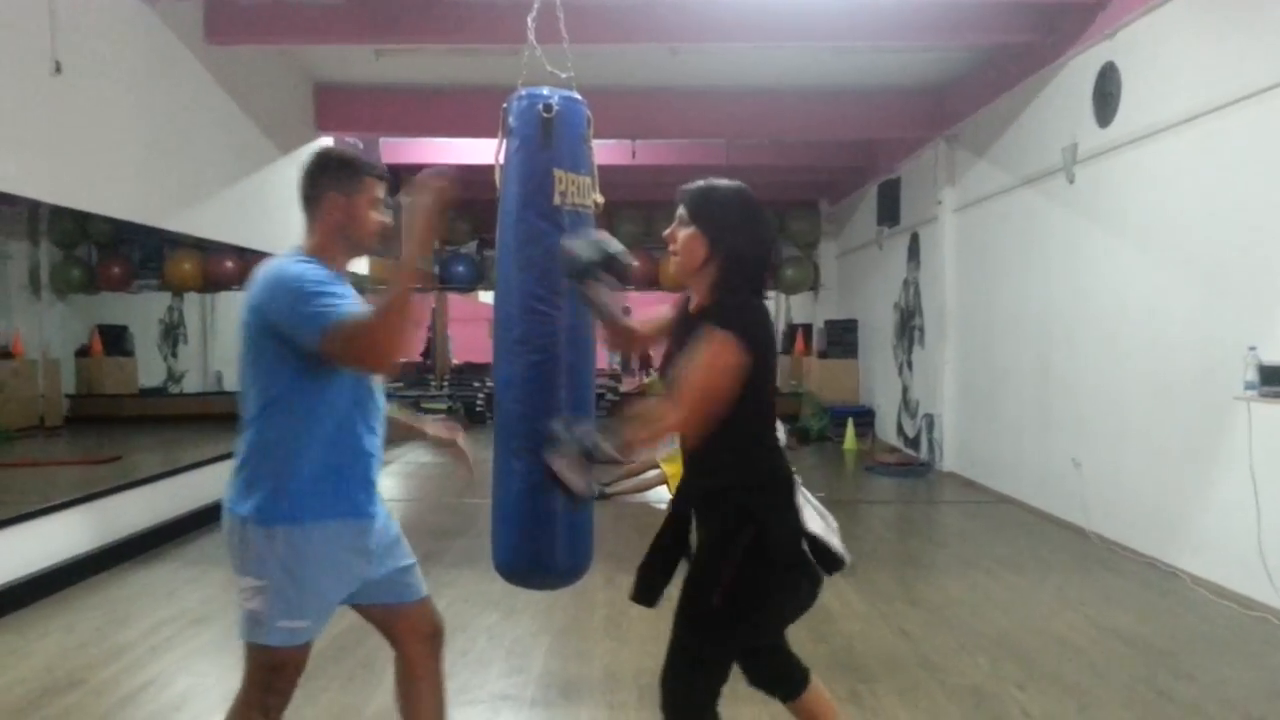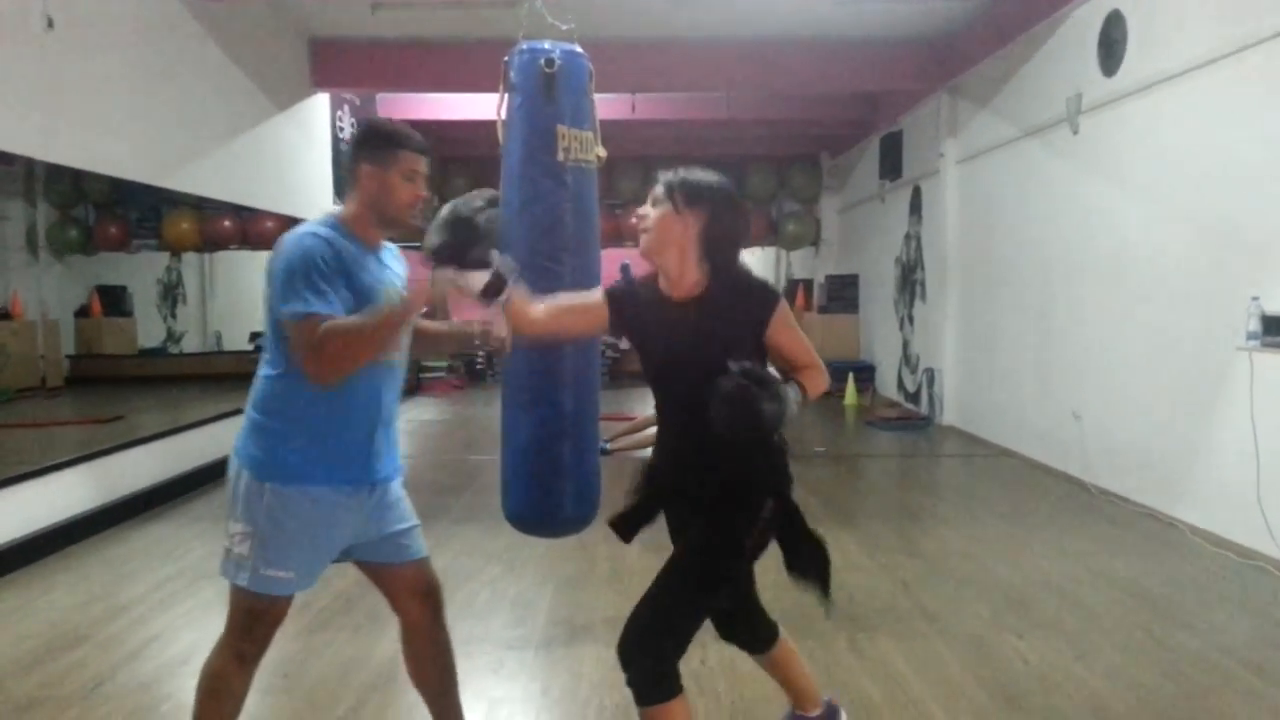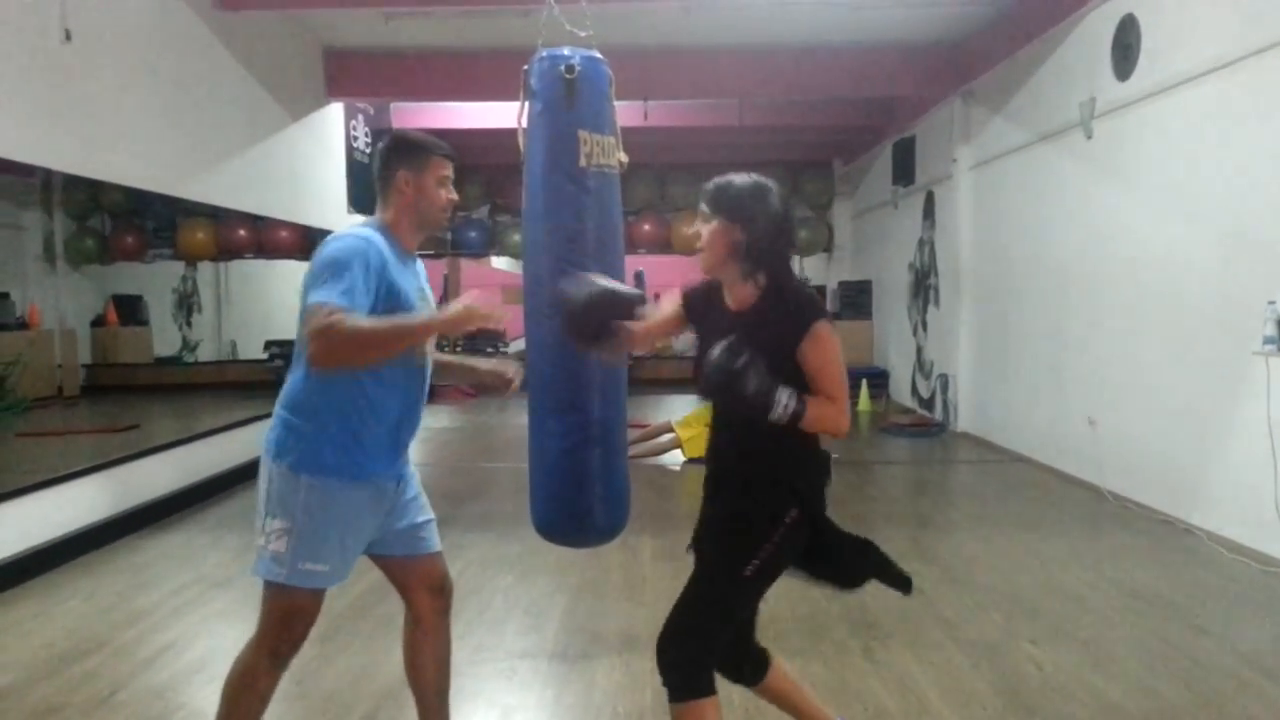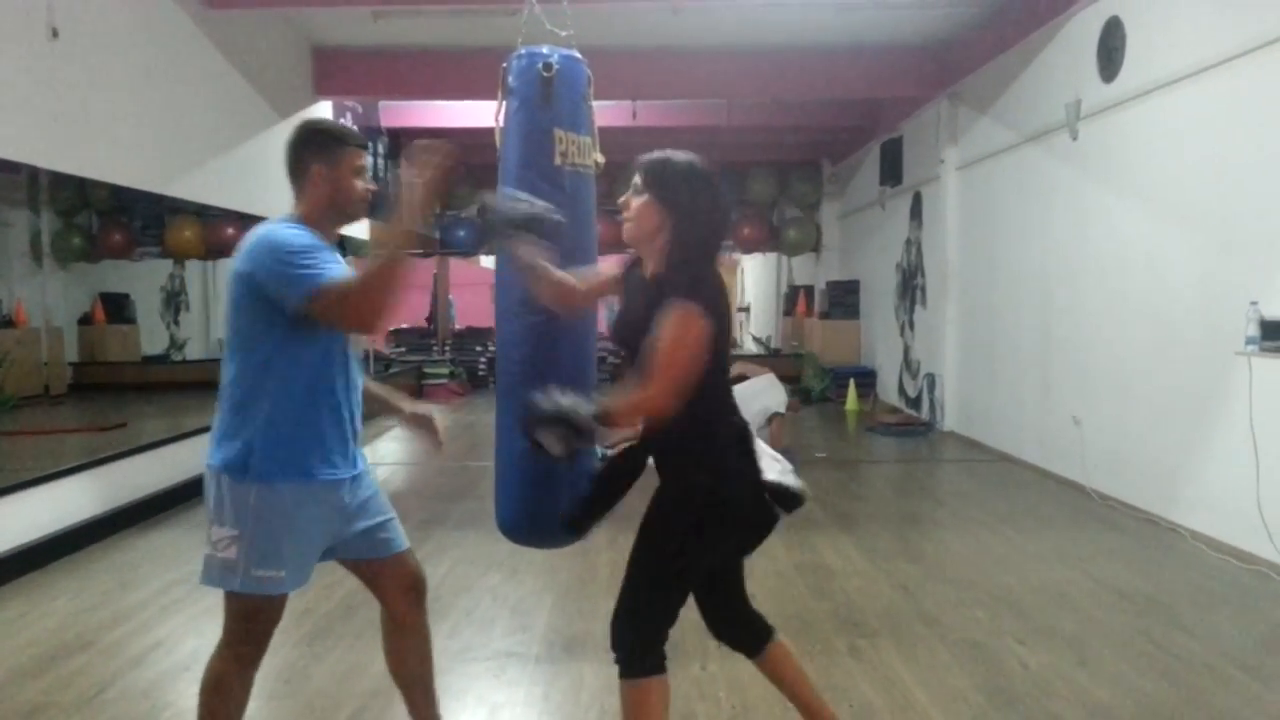
dt=1s
person 1, frame 1
left shoulder: (330, 282)
right shoulder: (290, 282)
right elbow: (378, 350)
left wrist: (417, 427)
right wrist: (415, 241)
left hip: (360, 512)
right hip: (288, 522)
left knee: (422, 634)
person 1, frame 2
left shoulder: (388, 258)
right shoulder: (312, 250)
right elbow: (324, 359)
left wrist: (459, 333)
right wrist: (412, 306)
left hip: (372, 473)
right hip: (290, 478)
left knee: (422, 597)
right knee: (249, 634)
person 1, frame 3
left shoulder: (409, 265)
right shoulder: (353, 252)
right elbow: (326, 348)
left wrist: (475, 368)
right wrist: (442, 319)
left hip: (388, 472)
right hip: (316, 470)
left knee: (431, 594)
right knee: (283, 631)
person 1, frame 4
left shoulder: (318, 250)
right shoulder: (277, 247)
right elbow: (364, 312)
left wrist: (401, 405)
right wrist: (408, 216)
left hip: (339, 469)
right hip: (265, 477)
left knee: (405, 588)
right knee: (249, 634)
person 2, frame 1
left shoulder: (729, 321)
right shoulder: (696, 308)
left elbow: (671, 416)
right elbow: (632, 340)
left hip: (746, 514)
right hip: (734, 508)
right knee: (764, 659)
person 2, frame 2
left shoulder: (748, 299)
right shoulder: (632, 300)
left elbow: (815, 374)
right elbow: (533, 322)
right wrist: (487, 274)
left hip: (747, 491)
right hip: (681, 484)
left knee: (643, 646)
right knee: (735, 614)
person 2, frame 3
left shoulder: (798, 312)
right shoulder: (700, 300)
left elbow: (836, 418)
right elbow: (629, 340)
left wrist: (769, 398)
right wrist: (601, 322)
left hip: (783, 497)
right hip: (729, 492)
left knee: (682, 648)
right knee: (726, 645)
person 2, frame 4
left shoulder: (688, 288)
right shoulder: (641, 273)
left elbow: (652, 400)
right elbow: (571, 294)
right wrist: (522, 244)
left hip: (703, 470)
right hip: (693, 467)
left knee: (637, 628)
right knee: (729, 617)
